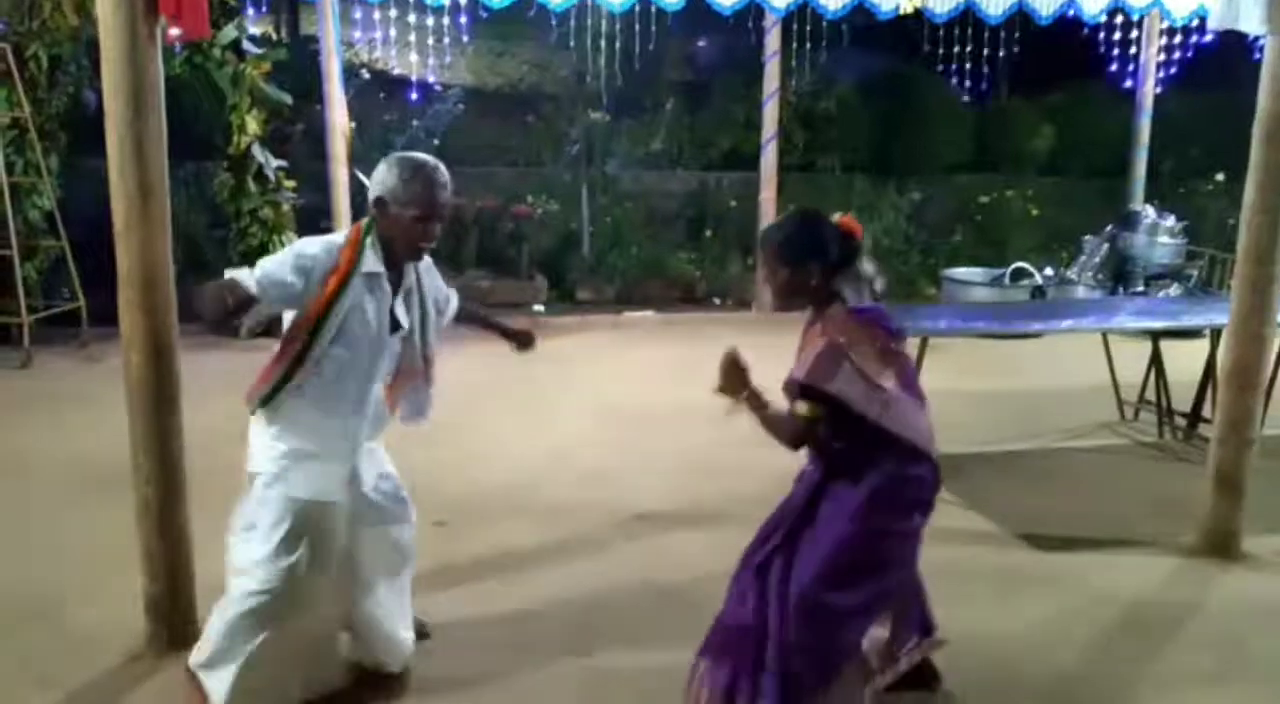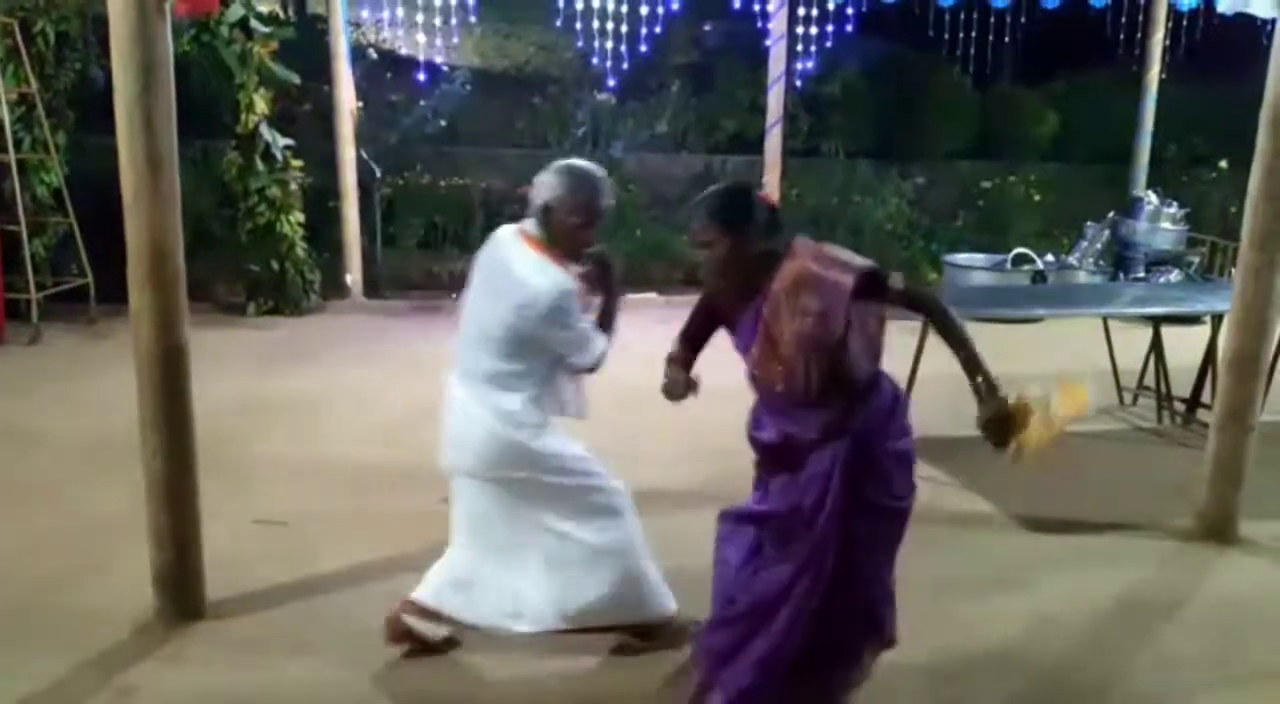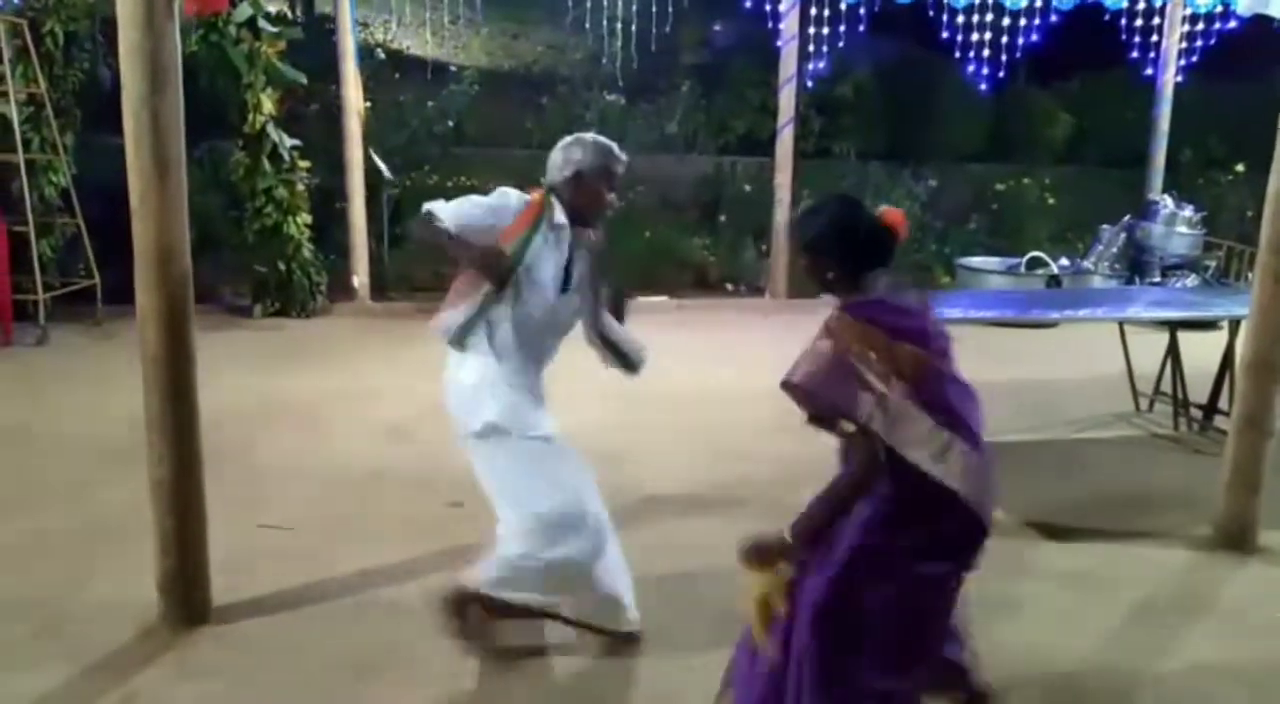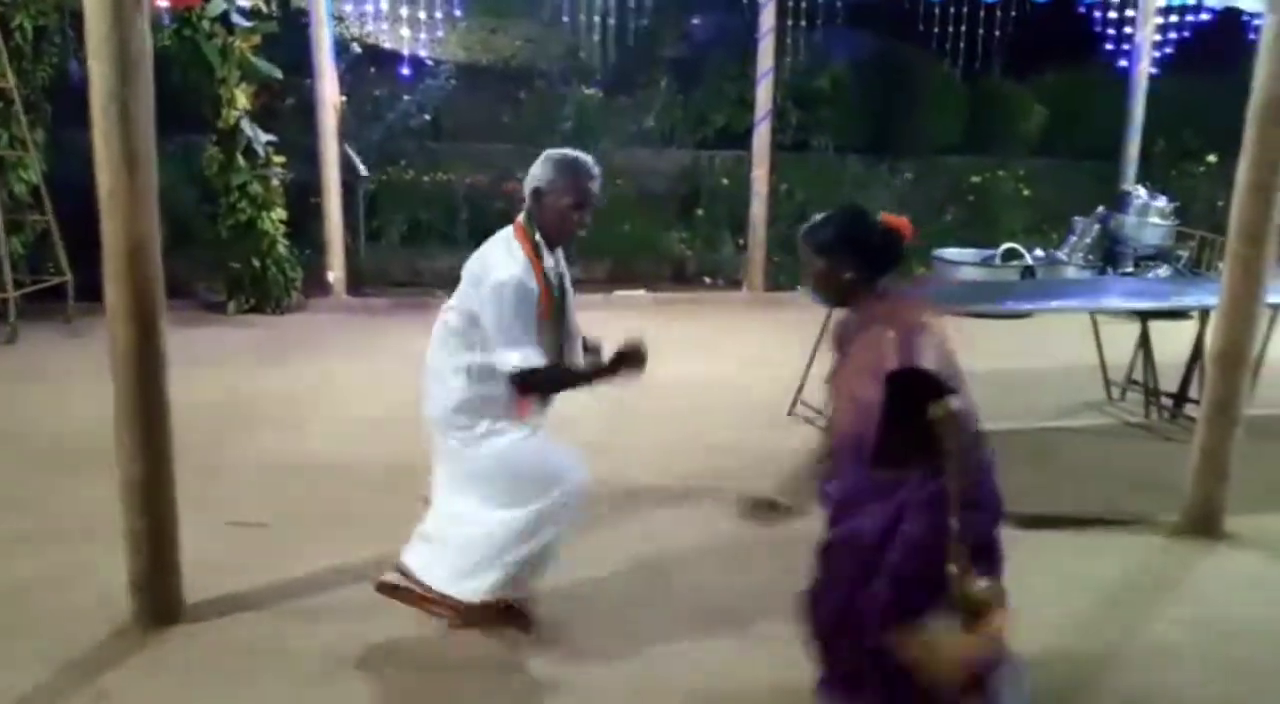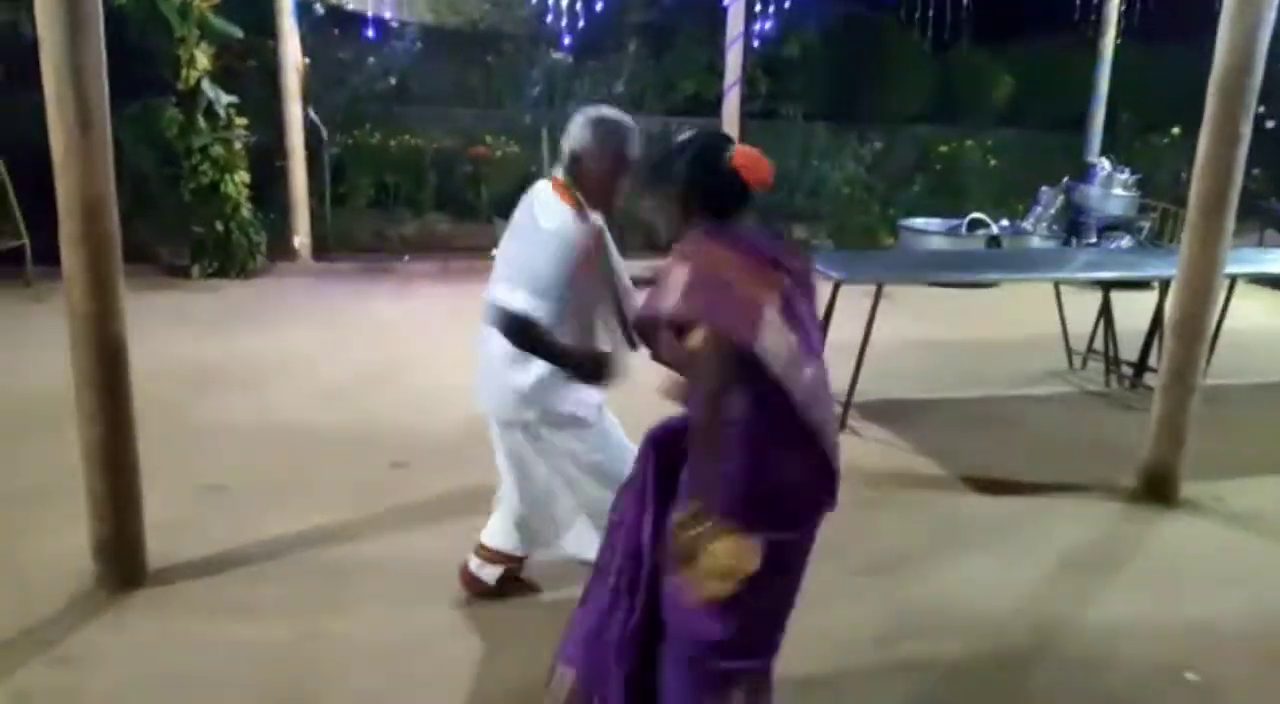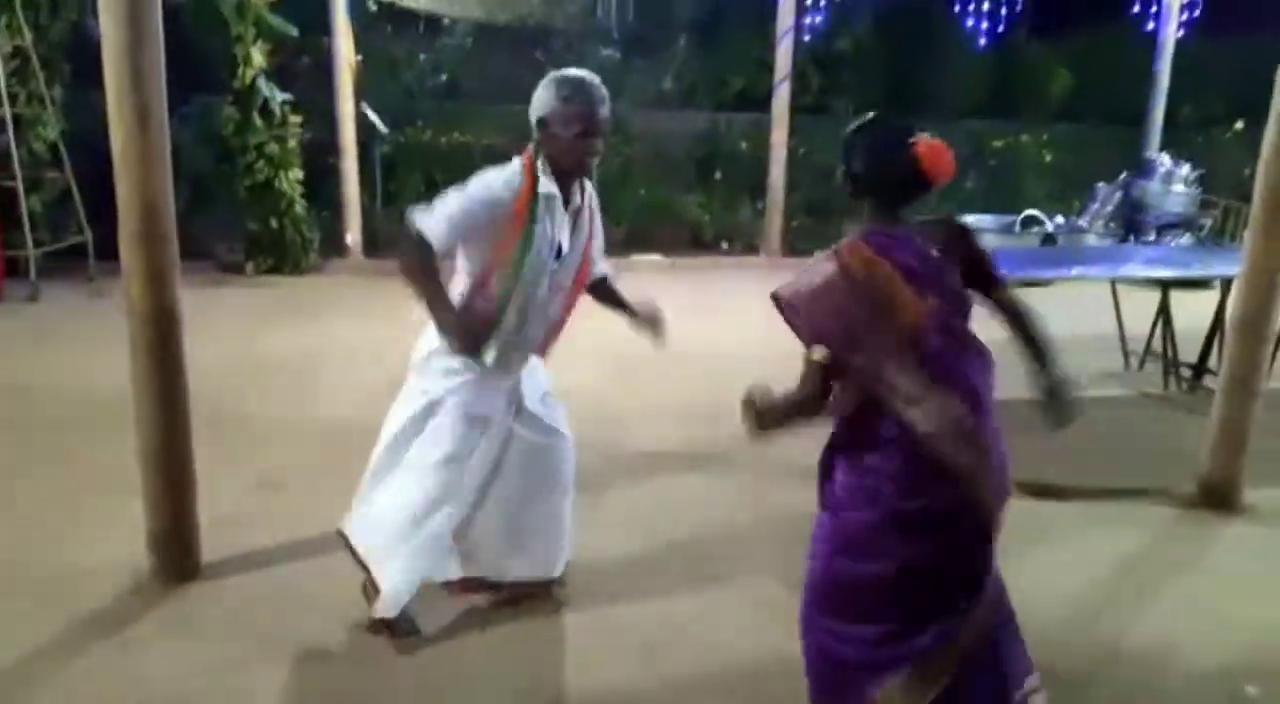
dt=0.7s
person 1, frame 1
left shoulder: (835, 338)
right shoulder: (847, 305)
left elbow: (796, 434)
left wrist: (745, 390)
left hip: (878, 476)
right hip: (866, 466)
left knee: (815, 587)
right knee: (874, 576)
right ankle: (906, 663)
person 1, frame 2
left shoulder: (815, 270)
right shoulder: (722, 298)
left elbow: (922, 301)
right elbow: (683, 350)
left wrist: (984, 387)
right wrist: (676, 373)
left hip: (856, 445)
right hip: (787, 451)
left knee: (837, 577)
right knee: (757, 560)
person 1, frame 3
left shoulder: (844, 339)
right shoulder: (900, 305)
left elbow: (867, 463)
left wrist: (790, 542)
left hip: (916, 499)
right hip: (946, 477)
person 1, frame 4
left shoulder: (903, 331)
right shoulder: (856, 329)
left elbow: (958, 435)
right elbow: (852, 428)
left wrist: (960, 555)
left hip: (929, 507)
right hip: (875, 502)
left knee: (926, 647)
right knee: (847, 611)
person 1, frame 5
left shoulder: (695, 263)
right shoulder: (774, 250)
left elbow: (712, 373)
left wrist: (698, 510)
left hip: (747, 448)
right hip: (792, 443)
left knee: (714, 609)
person 1, frame 6
left shoulder: (844, 271)
right shoulder: (949, 241)
left elbow: (820, 396)
right elbow: (1014, 310)
left wrist: (766, 410)
right wrist: (1050, 377)
left hip: (887, 465)
right hip: (957, 457)
left knee: (855, 607)
right knee: (960, 585)
person 2, frame 1
left shoulder: (419, 272)
right shoulder: (321, 260)
left elbow: (449, 309)
right elbow: (226, 294)
left wrist: (506, 331)
right wrist: (226, 300)
left hip: (354, 440)
right hip: (297, 442)
left knee: (388, 524)
right knee: (275, 572)
left ankle: (381, 649)
person 2, frame 2
left shoulder: (504, 242)
right shoulder: (553, 290)
right elbow: (588, 358)
right wrist: (610, 296)
left hip: (473, 419)
right hip: (510, 431)
left knee: (486, 535)
right knee: (602, 503)
left ankle: (418, 614)
right ankle: (647, 619)
person 2, frame 3
left shoulder: (583, 246)
right shoulder: (515, 210)
left elbow: (597, 322)
right elbow: (429, 222)
right wrist: (471, 253)
left hip: (519, 385)
right hip: (489, 382)
left knee: (527, 493)
right knee: (555, 502)
left ankle: (512, 595)
right ankle: (480, 595)
person 2, frame 4
left shoulder: (545, 250)
right shoulder: (514, 276)
right elbow: (526, 380)
left wrist: (574, 346)
right wrist: (610, 369)
left hip: (480, 397)
right hip: (472, 405)
left knee: (484, 499)
right knee: (556, 482)
left ankle: (440, 581)
right ankle: (465, 587)
person 2, frame 5
left shoulder: (550, 199)
right shoulder: (562, 230)
right elbow: (513, 320)
left wrist: (634, 295)
right wrist: (574, 361)
left hip: (513, 373)
right hip: (531, 379)
left knee: (539, 475)
right knee: (611, 468)
left ankle: (490, 566)
person 2, frame 6
left shoulder: (586, 199)
right shoulder: (496, 193)
left elbow: (589, 275)
right elbow: (417, 245)
left wrist: (631, 309)
right wrist: (443, 313)
left hip: (514, 359)
right hip: (464, 360)
left knee: (548, 452)
right knee: (437, 477)
left ankle: (512, 571)
right ankle: (387, 593)
